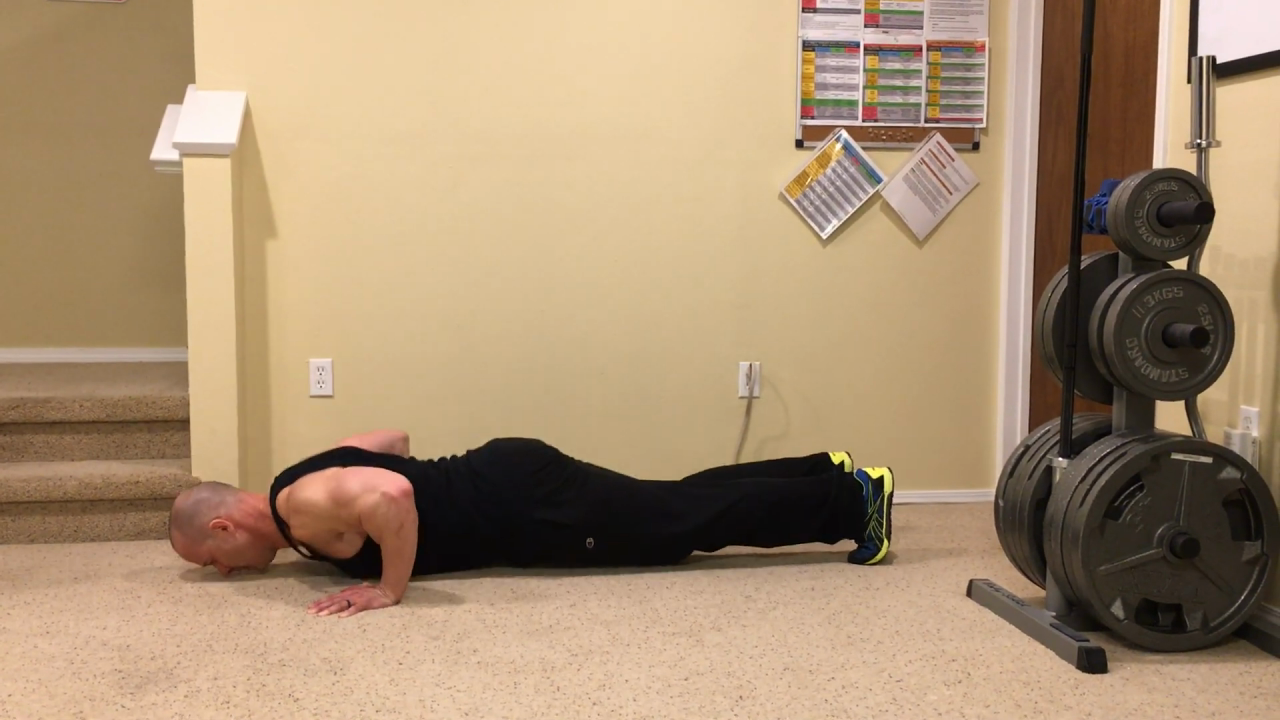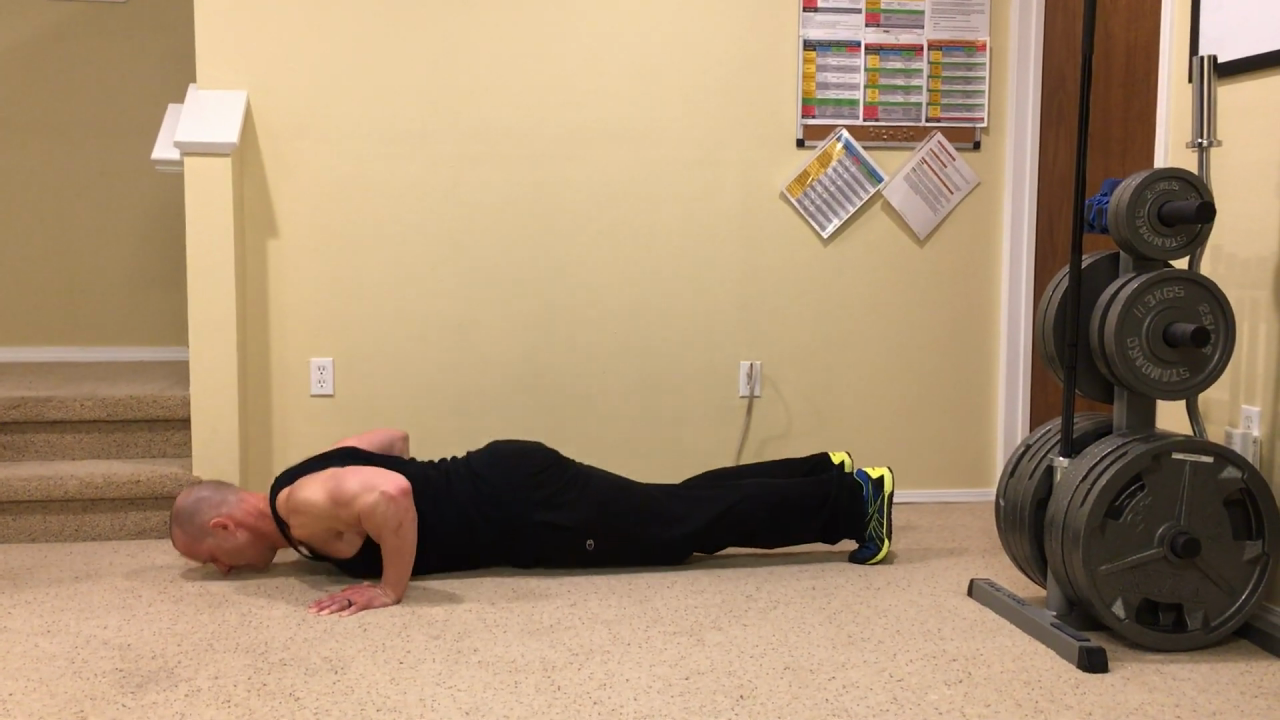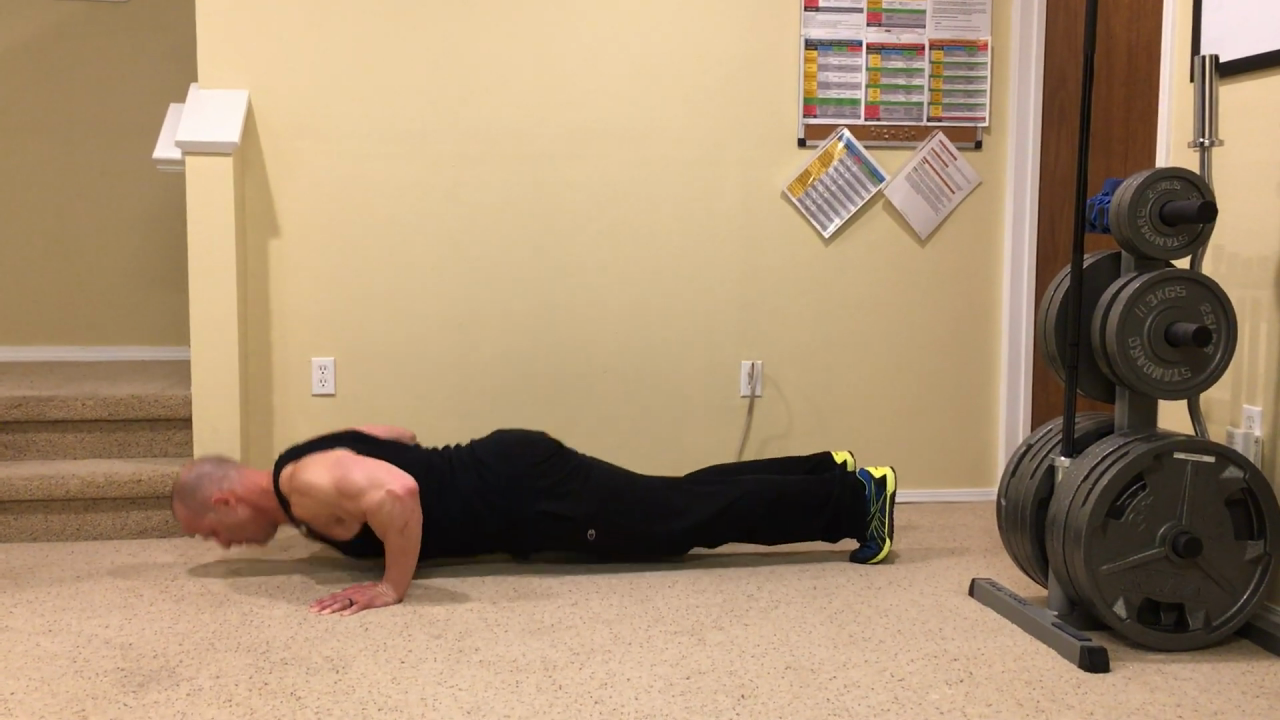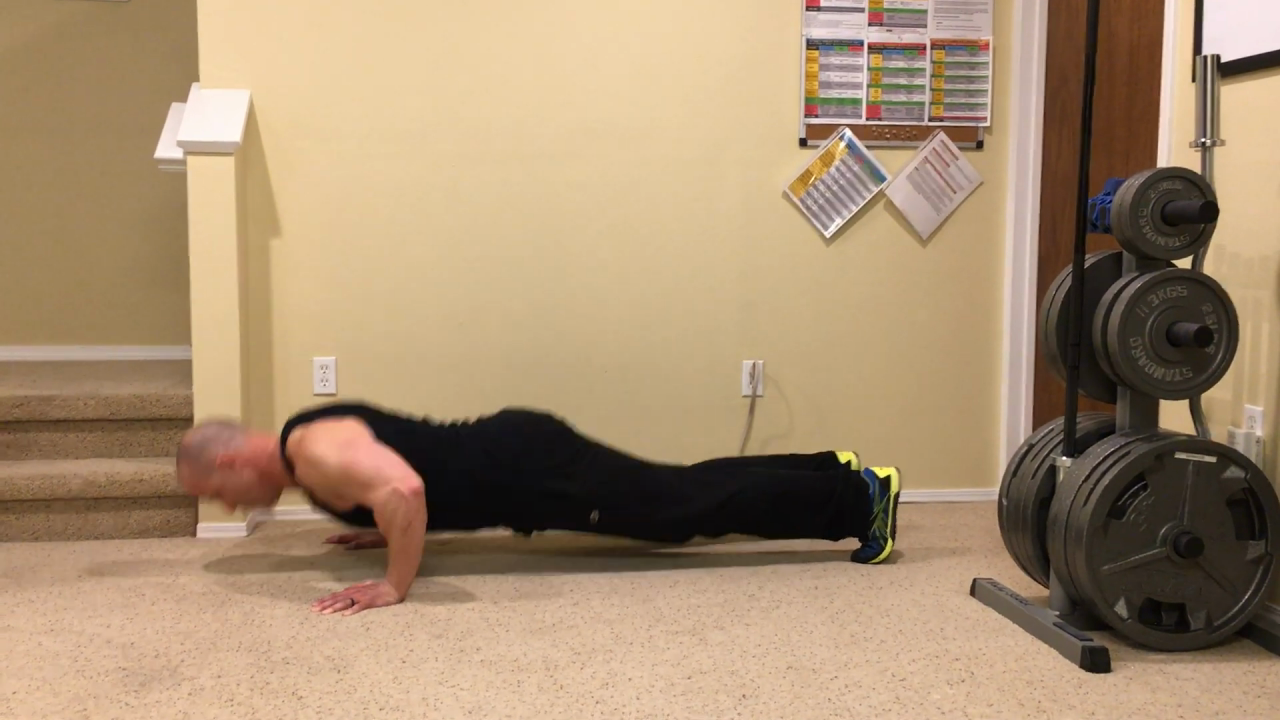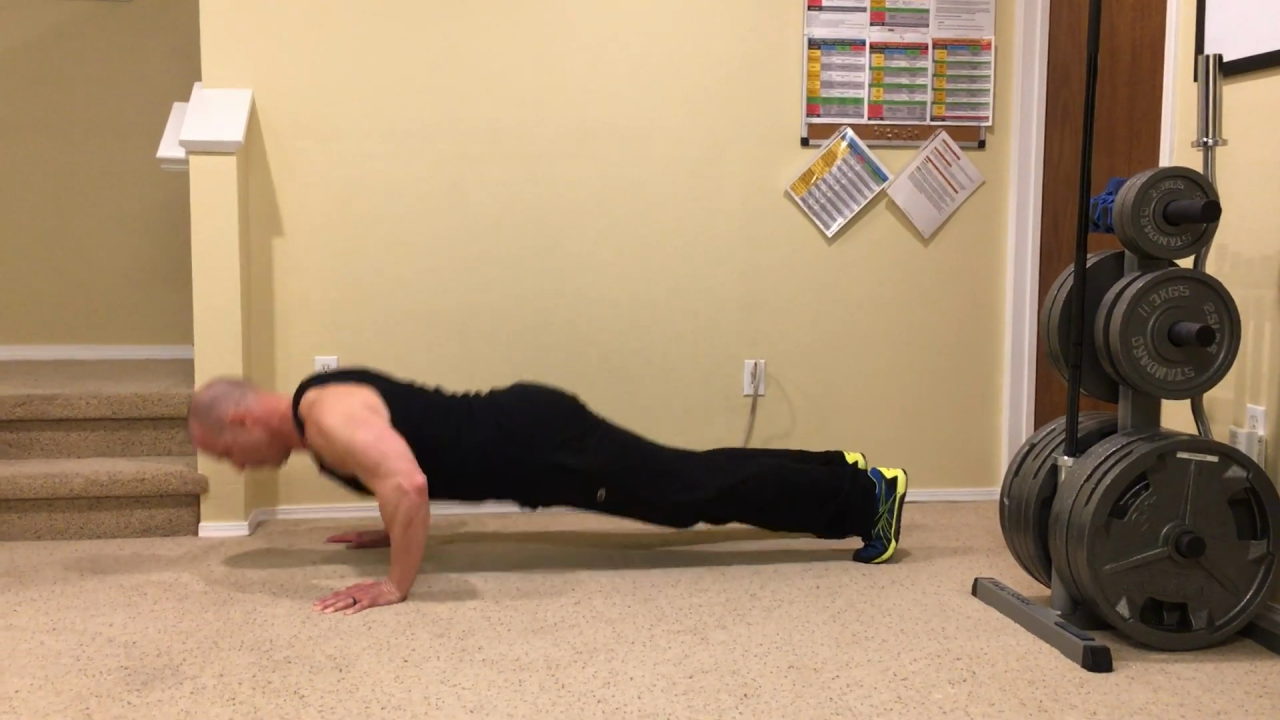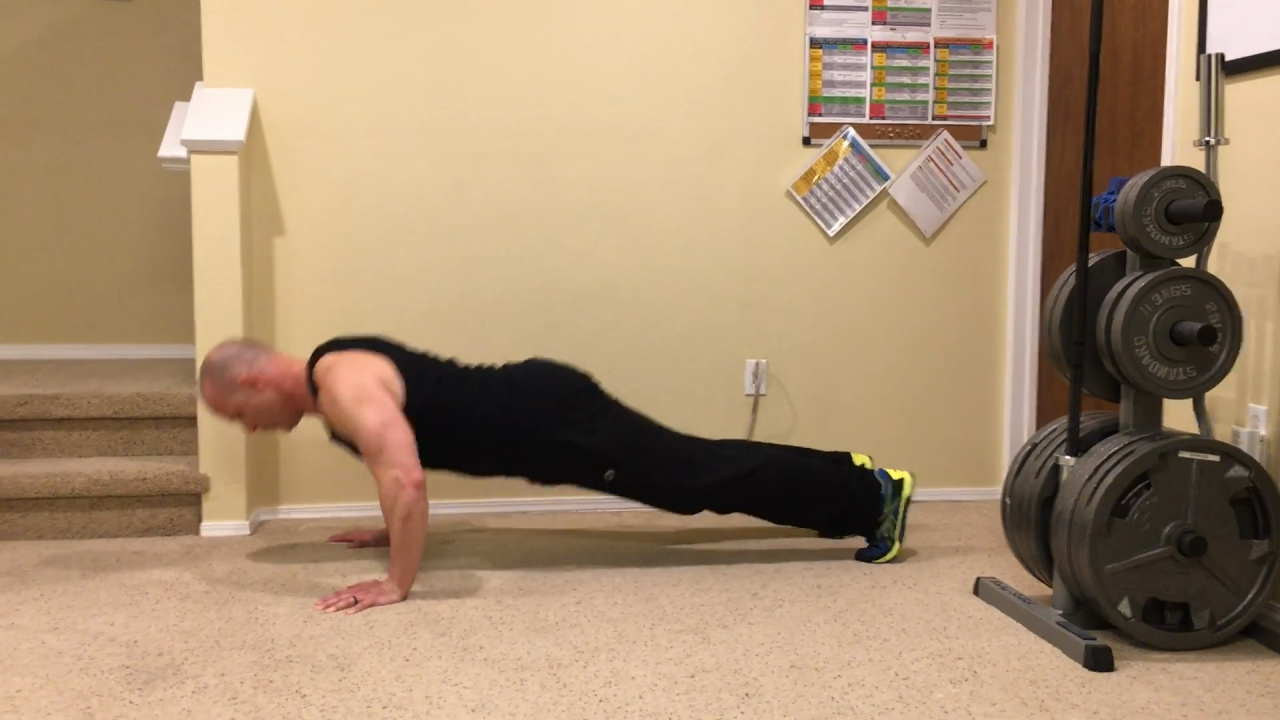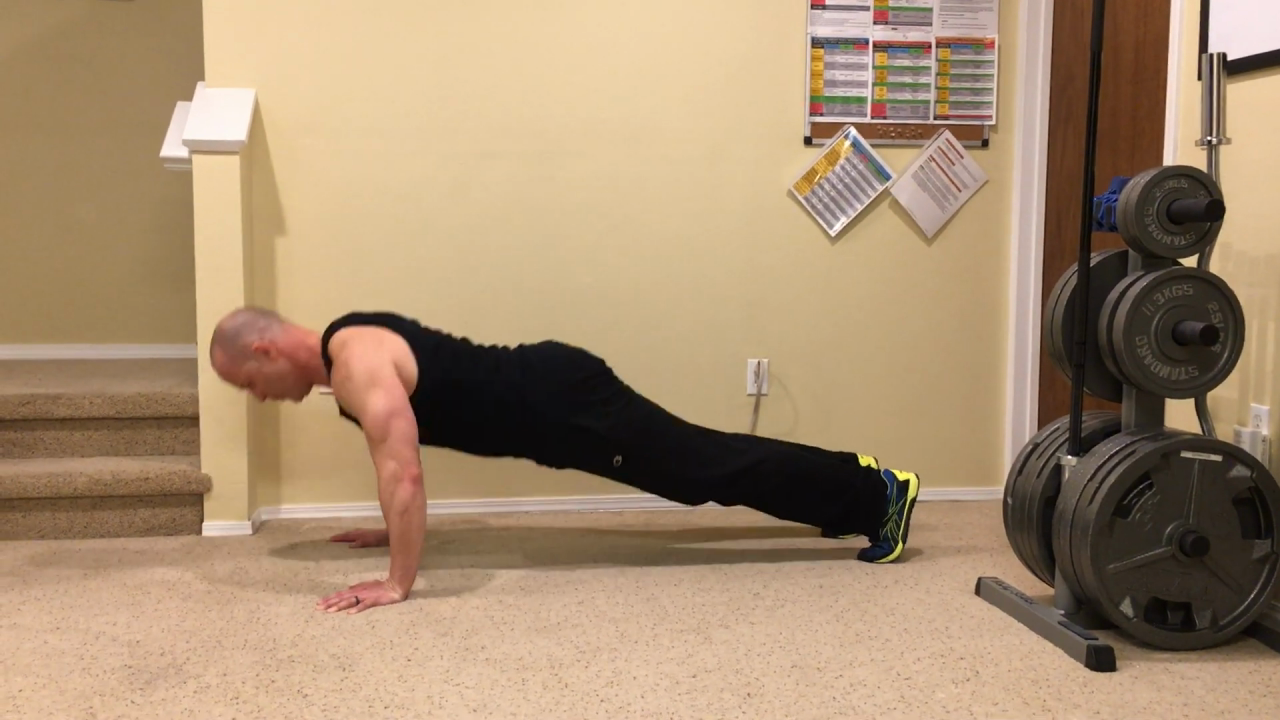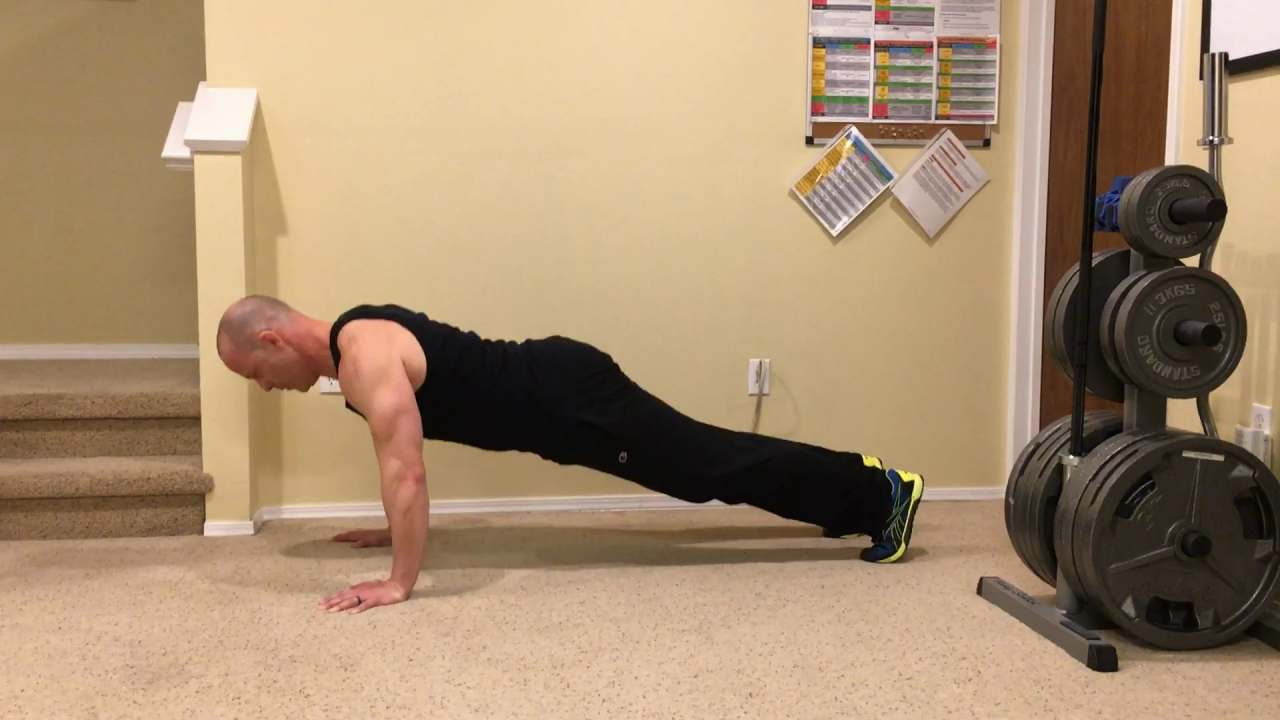
dt=0.1s
person 1, frame 1
left shoulder: (302, 511)
right shoulder: (307, 485)
left elbow: (394, 492)
right elbow: (395, 441)
left wrist: (389, 588)
left hip: (520, 506)
right hip: (505, 478)
left knee: (692, 521)
right knee: (683, 503)
left ankle: (853, 495)
right ankle: (831, 476)
person 1, frame 2
left shoulder: (301, 509)
right shoulder: (308, 482)
left elbow: (391, 492)
right elbow: (394, 439)
left wrist: (389, 588)
left hip: (522, 507)
right hip: (506, 480)
left knee: (690, 524)
right knee: (683, 502)
left ankle: (855, 498)
right ankle: (830, 476)
person 1, frame 3
left shoulder: (303, 490)
right shoulder: (306, 467)
left elbow: (398, 489)
left wrist: (392, 586)
right wrist: (364, 530)
left hip: (522, 495)
right hip: (507, 469)
left knee: (691, 516)
right knee: (684, 499)
left ankle: (855, 497)
right ankle: (833, 475)
person 1, frame 4
left shoulder: (312, 454)
right shoulder: (315, 431)
left elbow: (406, 491)
left wrist: (393, 585)
right wrist: (388, 534)
left hip: (530, 471)
right hip: (516, 454)
left knee: (696, 505)
right knee: (688, 489)
left ankle: (861, 498)
right ankle: (836, 476)
person 1, frame 5
left shoulder: (322, 420)
right shoulder: (323, 401)
left elbow: (409, 484)
left wrist: (397, 584)
right wrist: (392, 530)
left hip: (539, 446)
right hip: (521, 426)
left knee: (702, 491)
right knee: (696, 478)
left ankle: (864, 495)
right ankle: (844, 473)
person 1, frame 6
left shoulder: (341, 386)
right shoulder: (338, 367)
left elbow: (406, 479)
right elbow: (403, 462)
left wrist: (398, 584)
right wrist: (391, 530)
left hip: (550, 422)
right hip: (536, 409)
left knee: (711, 480)
right knee: (704, 468)
left ankle: (874, 497)
right ankle: (852, 477)
person 1, frame 7
left shoulder: (354, 363)
right shoulder: (348, 345)
left elbow: (401, 472)
right elbow: (402, 454)
left wrist: (398, 584)
right wrist: (390, 529)
left hip: (562, 404)
right hip: (546, 391)
left knee: (718, 472)
right knee: (713, 460)
left ankle: (876, 495)
right ankle: (861, 478)
person 1, frame 8
left shoulder: (363, 356)
right shoulder: (355, 339)
left elbow: (403, 469)
right elbow: (406, 453)
left wrist: (400, 584)
right wrist: (394, 528)
left hip: (570, 399)
right hip: (552, 388)
left knee: (722, 470)
right knee: (718, 461)
left ankle: (882, 493)
right ankle: (864, 480)
